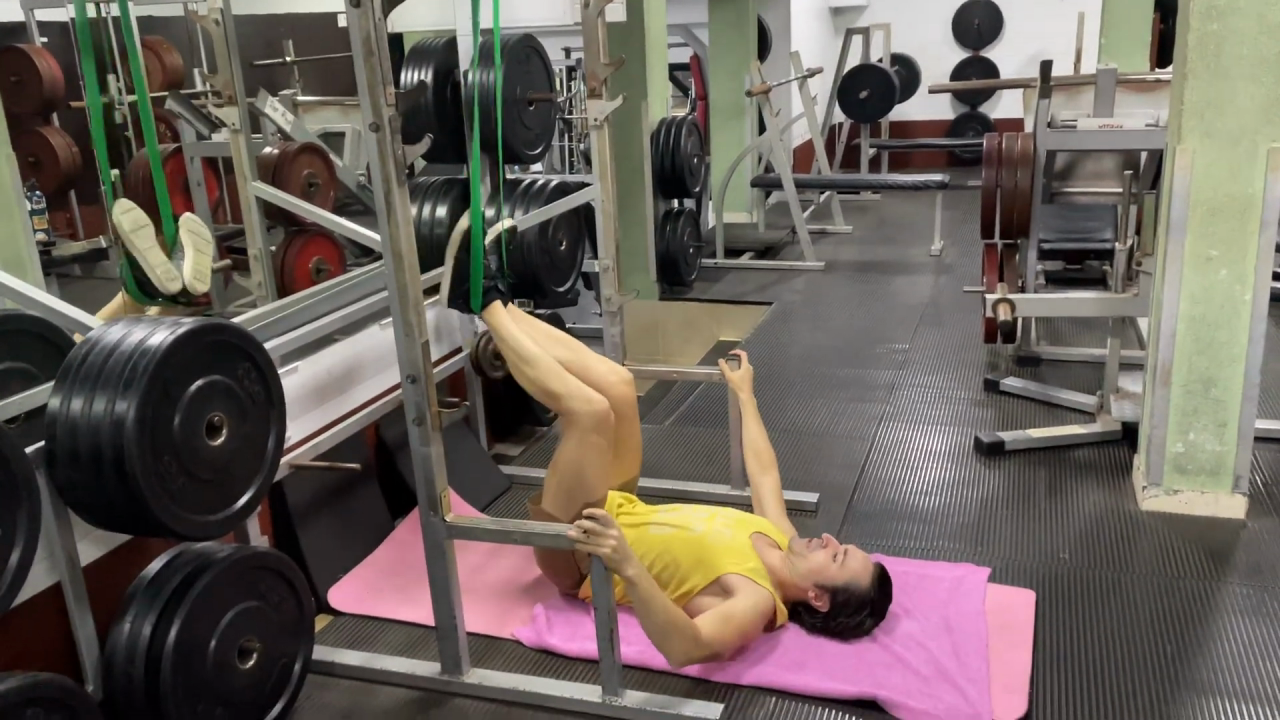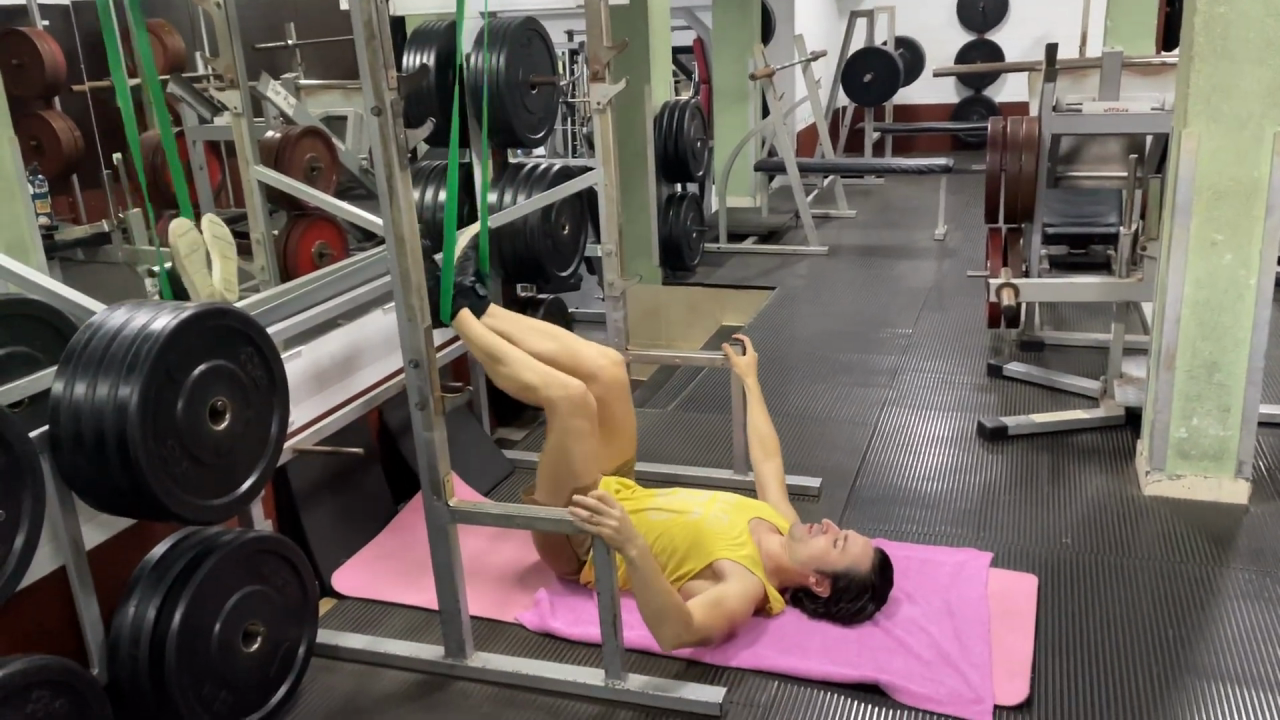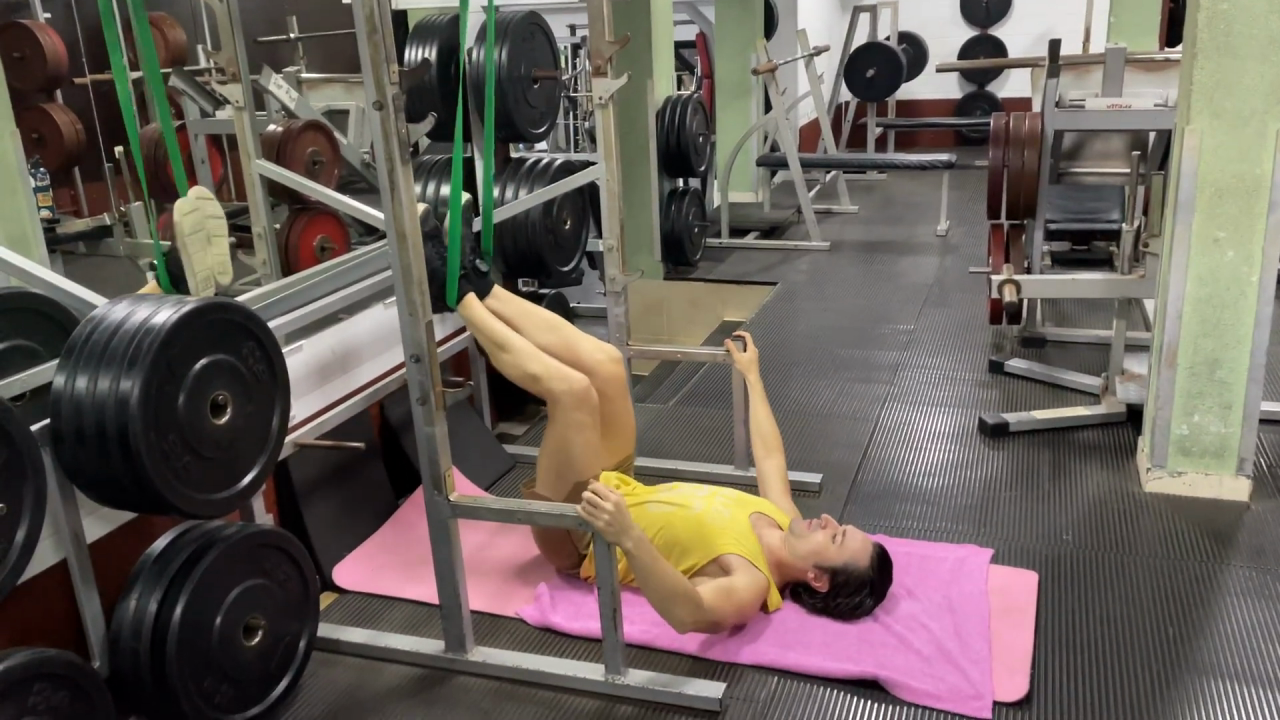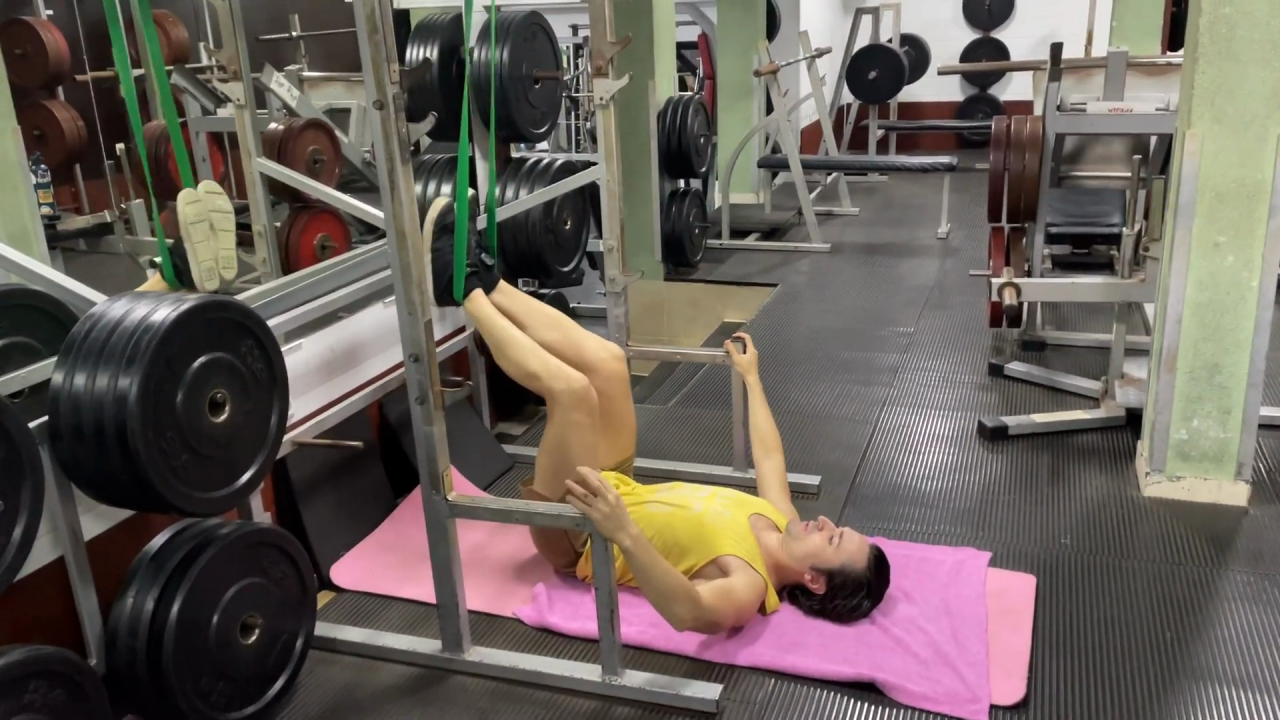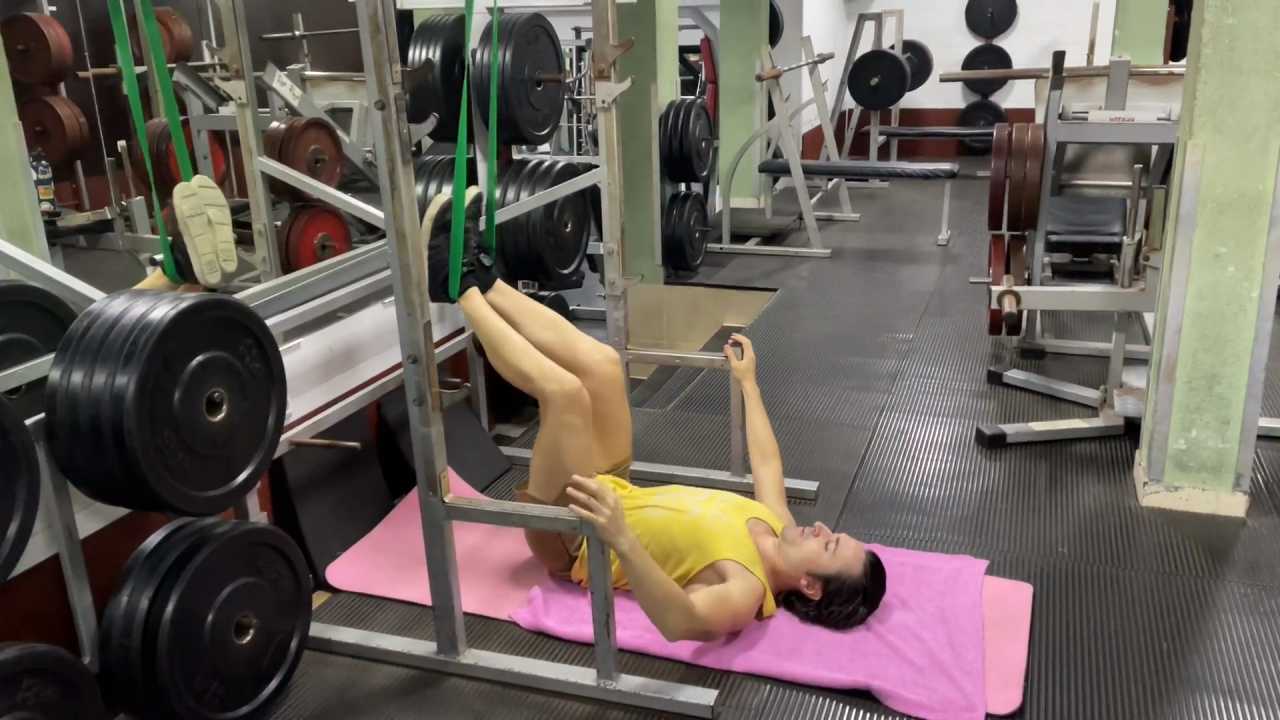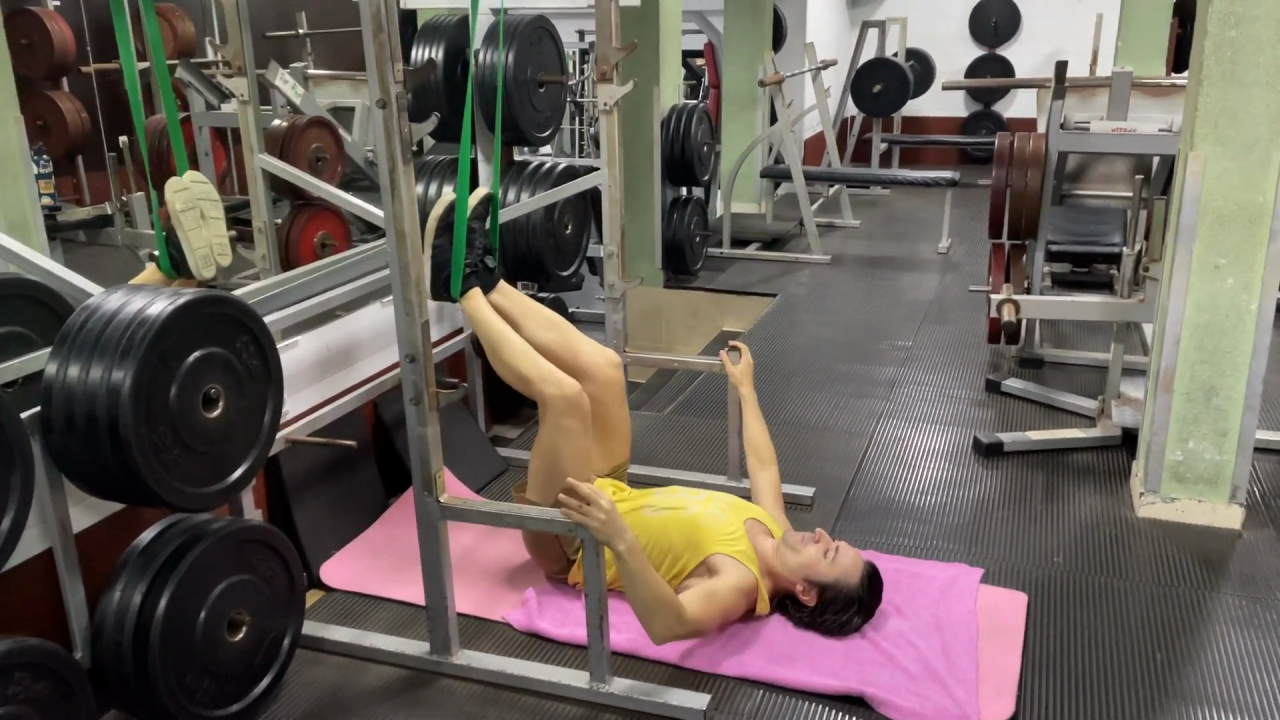
dt=0.5s
person 1, frame 1
left shoulder: (756, 600)
right shoulder: (783, 546)
left elbow: (685, 647)
right elbow: (765, 475)
left wrist: (627, 566)
right wrist: (745, 396)
left hip: (576, 554)
right hip: (615, 514)
left knee: (590, 409)
right knee: (614, 385)
left ankle: (489, 305)
right ankle: (493, 300)
person 1, frame 2
left shoulder: (747, 584)
right shoulder: (782, 528)
left elbow: (677, 630)
right elbow: (768, 463)
left wrist: (632, 548)
right wrist: (750, 382)
left hip: (578, 540)
right hip: (613, 497)
left knee: (569, 395)
right knee: (604, 367)
left ankle: (456, 310)
right ankle: (472, 303)
person 1, frame 3
left shoulder: (752, 583)
right shoulder: (783, 525)
left elbow: (689, 614)
right elbow: (770, 457)
left wrist: (628, 538)
right wrist: (751, 376)
left hip: (578, 539)
right hip: (615, 494)
left knee: (571, 387)
right knee: (603, 364)
left ankle: (458, 292)
right ankle: (475, 284)
person 1, frame 4
left shoulder: (749, 585)
right shoulder: (781, 526)
left elbow: (689, 611)
right elbow: (770, 459)
left wrist: (624, 534)
right wrist: (751, 378)
left hip: (576, 536)
right hip: (614, 492)
left knee: (570, 387)
right knee: (605, 362)
left ankle: (465, 289)
right ankle: (481, 280)
person 1, frame 5
left shoulder: (747, 590)
right shoulder: (777, 529)
left elbow: (680, 622)
right elbow: (767, 464)
left wrist: (622, 540)
right wrist: (748, 383)
left hip: (573, 541)
right hip: (610, 493)
left knee: (563, 389)
right knee: (601, 364)
left ankle: (461, 286)
right ankle: (478, 278)
person 1, frame 6
left shoulder: (742, 582)
right shoulder: (774, 534)
left elbow: (668, 624)
right elbow: (764, 468)
left wrist: (619, 539)
right wrist: (745, 388)
left hip: (571, 544)
right hip: (607, 495)
left knee: (563, 394)
right knee: (602, 368)
left ankle: (464, 286)
right ankle: (482, 278)
